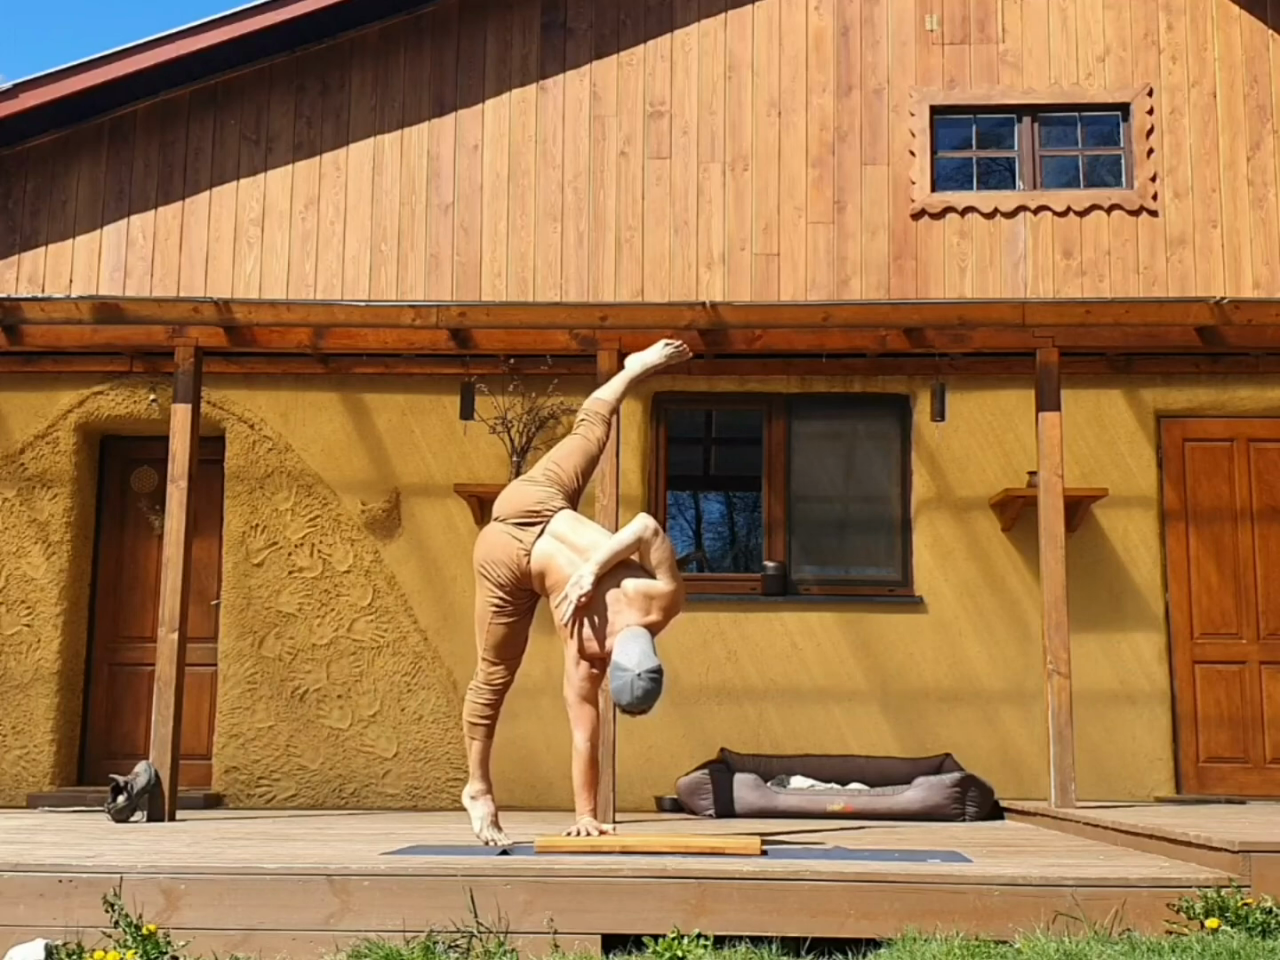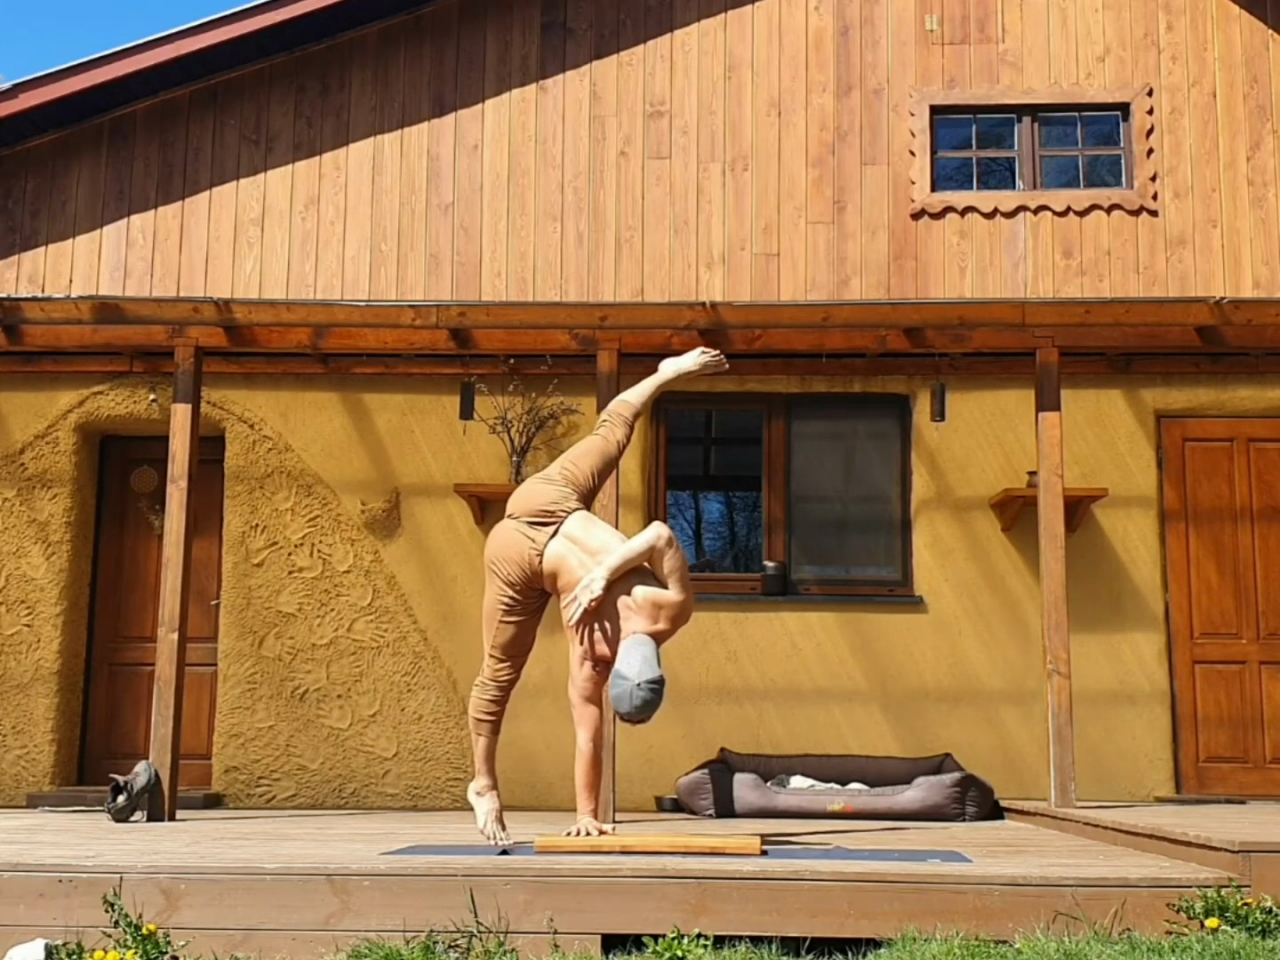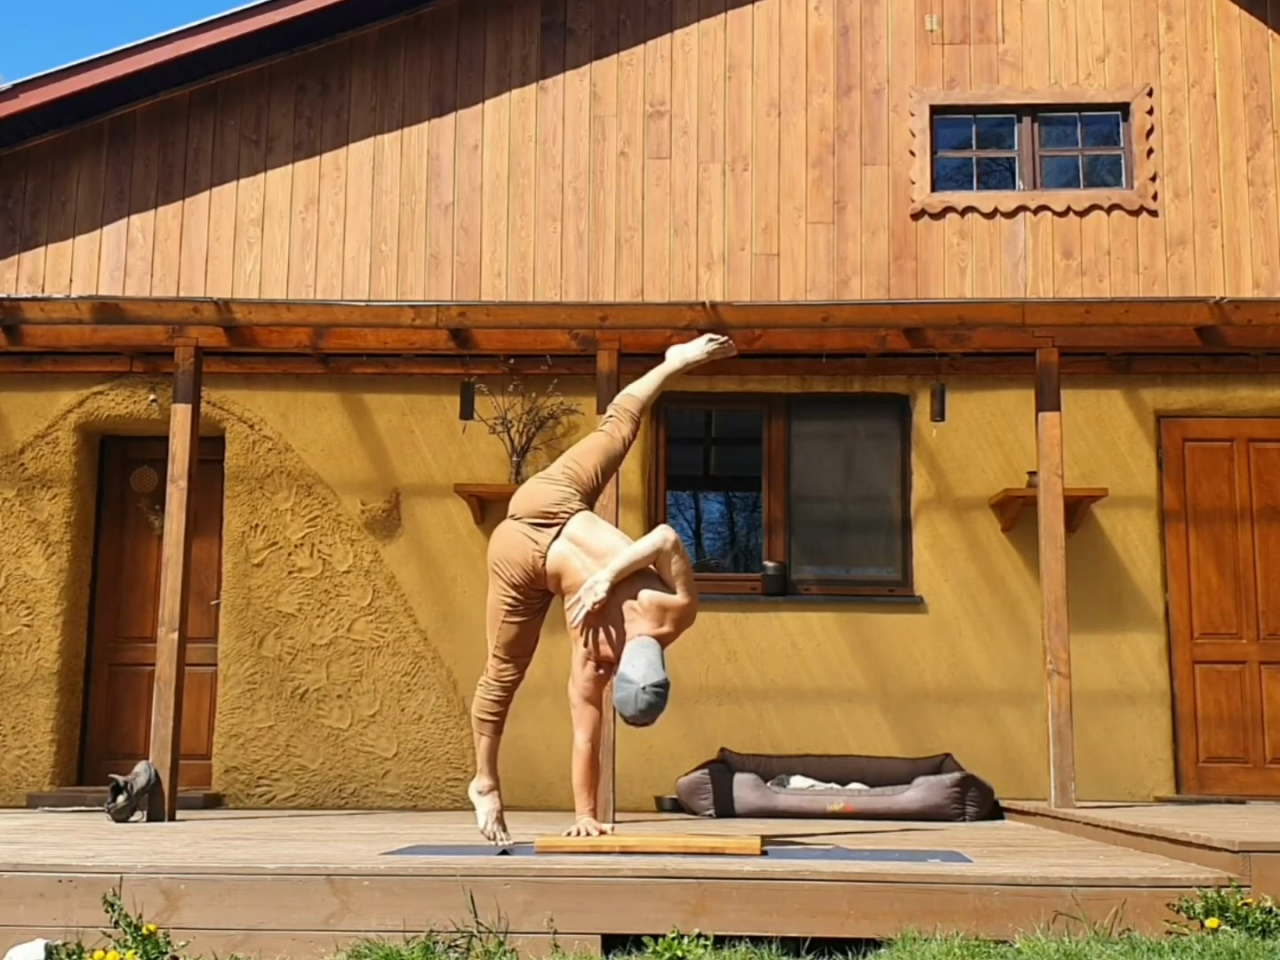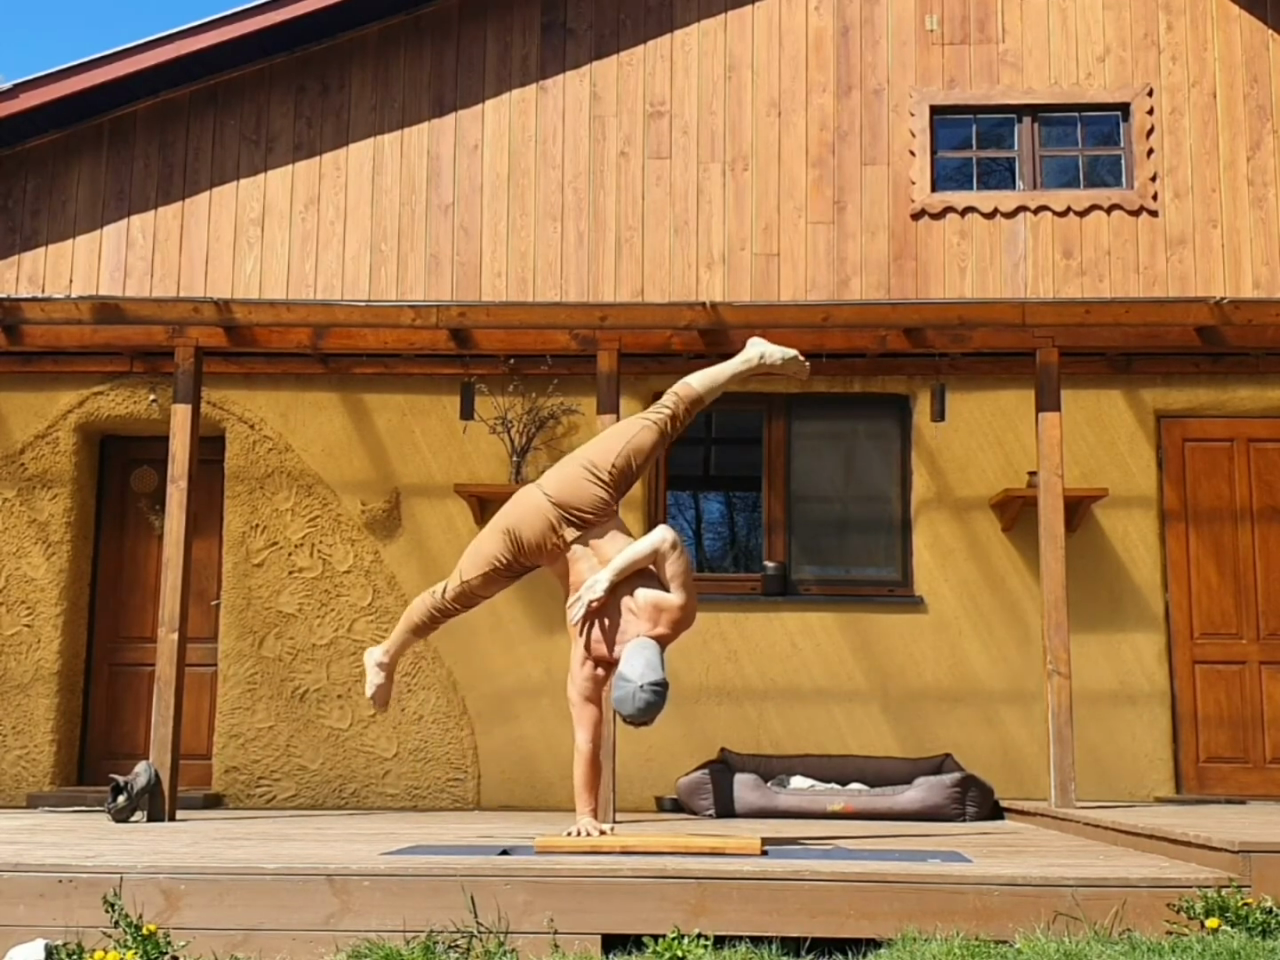
dt=1s
person 1, frame 1
left shoulder: (666, 600)
right shoulder: (586, 651)
left elbow: (647, 525)
right elbow: (584, 739)
left wrist: (591, 571)
right wrist: (585, 817)
left hip: (541, 506)
right hip: (511, 555)
left knee: (592, 430)
right knee: (493, 676)
left ankle: (636, 367)
right ankle: (477, 789)
person 1, frame 2
left shoulder: (675, 608)
right shoulder: (591, 654)
left elbow: (662, 533)
right elbow: (587, 740)
left wrist: (603, 575)
right wrist: (586, 817)
left hip: (553, 503)
right hip: (521, 553)
left knee: (611, 432)
right knee: (500, 673)
left ankle: (670, 372)
right ankle: (483, 785)
person 1, frame 3
left shoulder: (679, 610)
right shoulder: (595, 654)
left elbow: (667, 537)
right elbow: (585, 740)
left wrist: (607, 577)
right wrist: (585, 817)
left hip: (555, 506)
right hip: (524, 556)
left knee: (616, 428)
right knee: (504, 673)
left ankle: (676, 362)
right ankle: (485, 784)
person 1, frame 4
left shoulder: (677, 614)
right shoulder: (591, 657)
left elbow: (668, 537)
right elbow: (586, 743)
left wrist: (607, 578)
right wrist: (585, 815)
left hip: (581, 497)
right hip: (538, 526)
left knee: (665, 417)
right knee: (454, 595)
left ankle: (752, 359)
right ankle: (385, 657)
